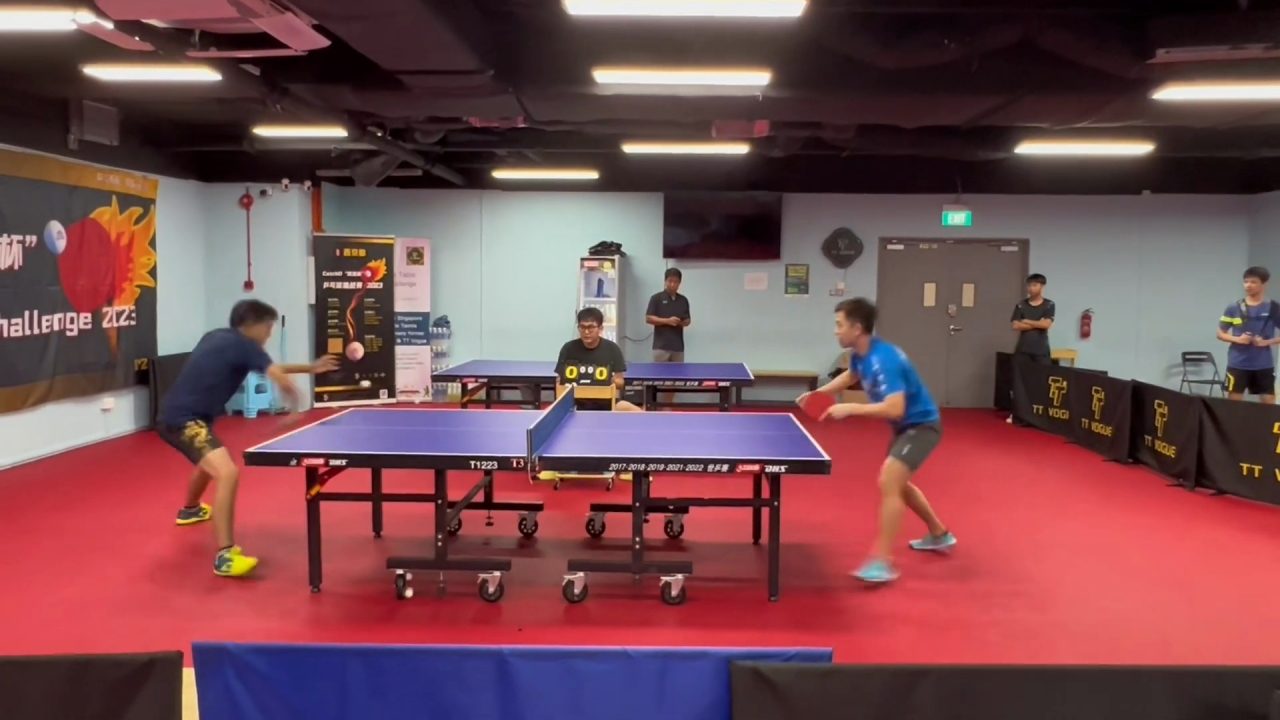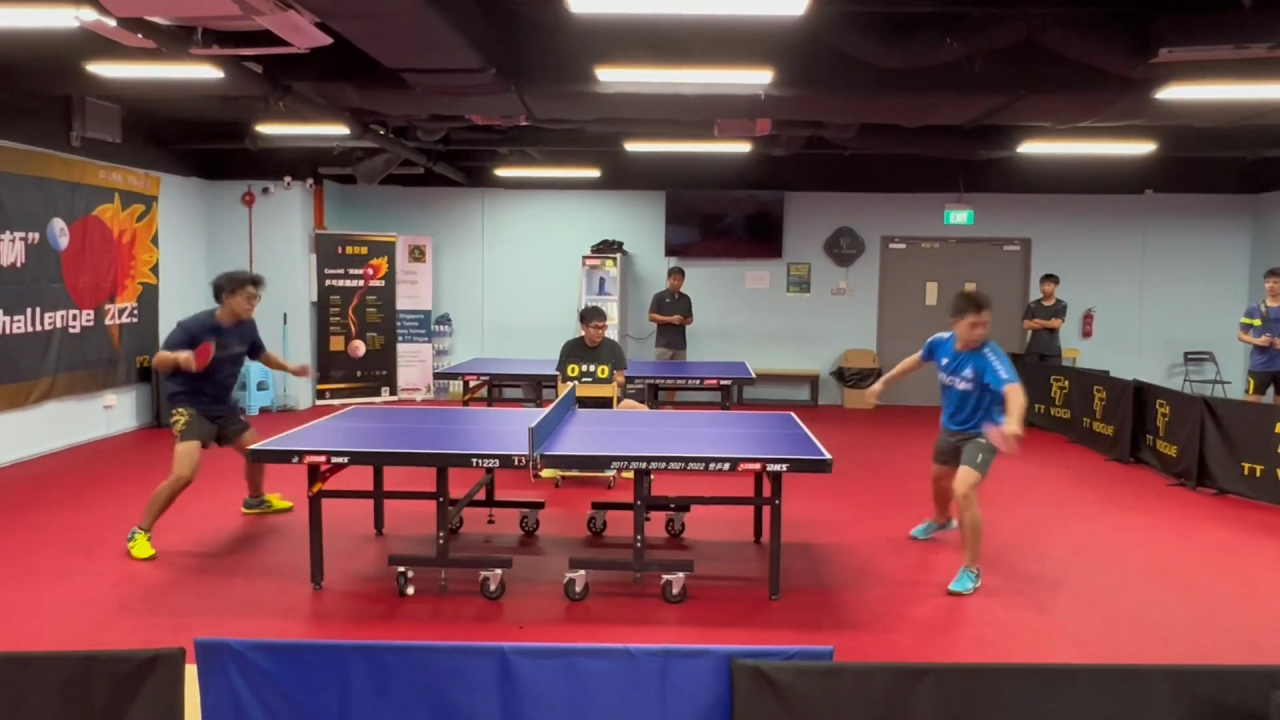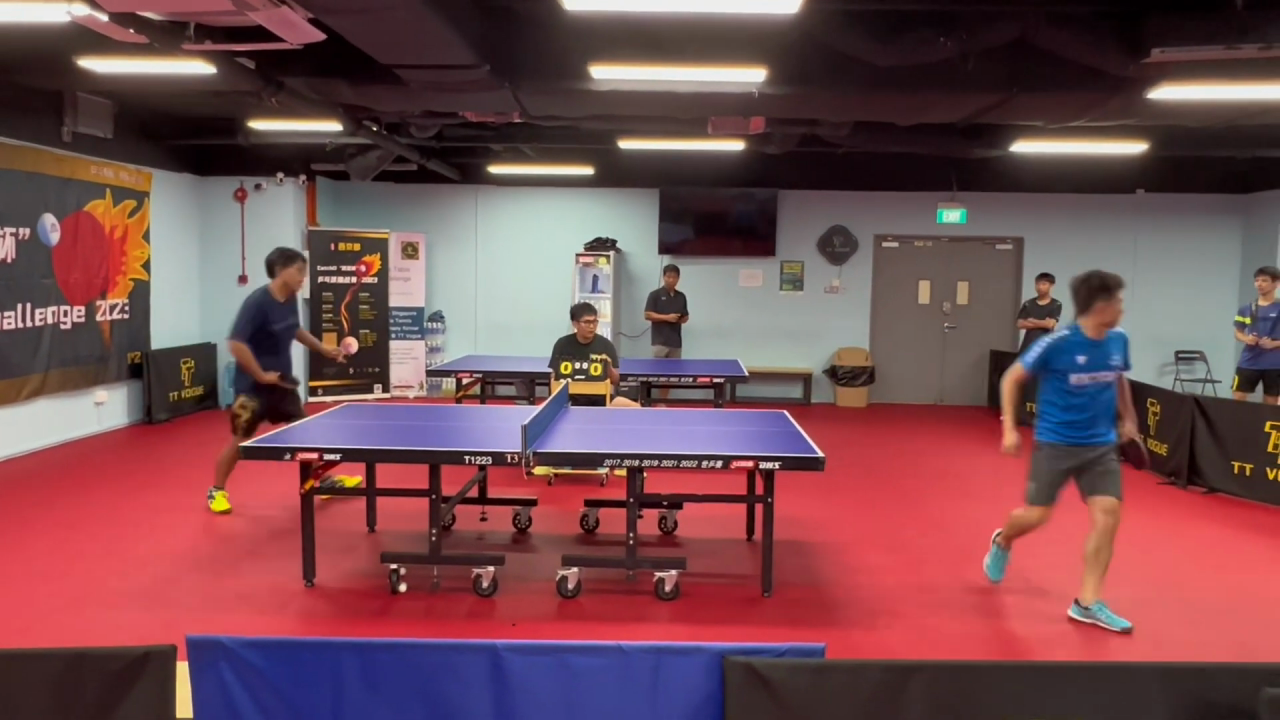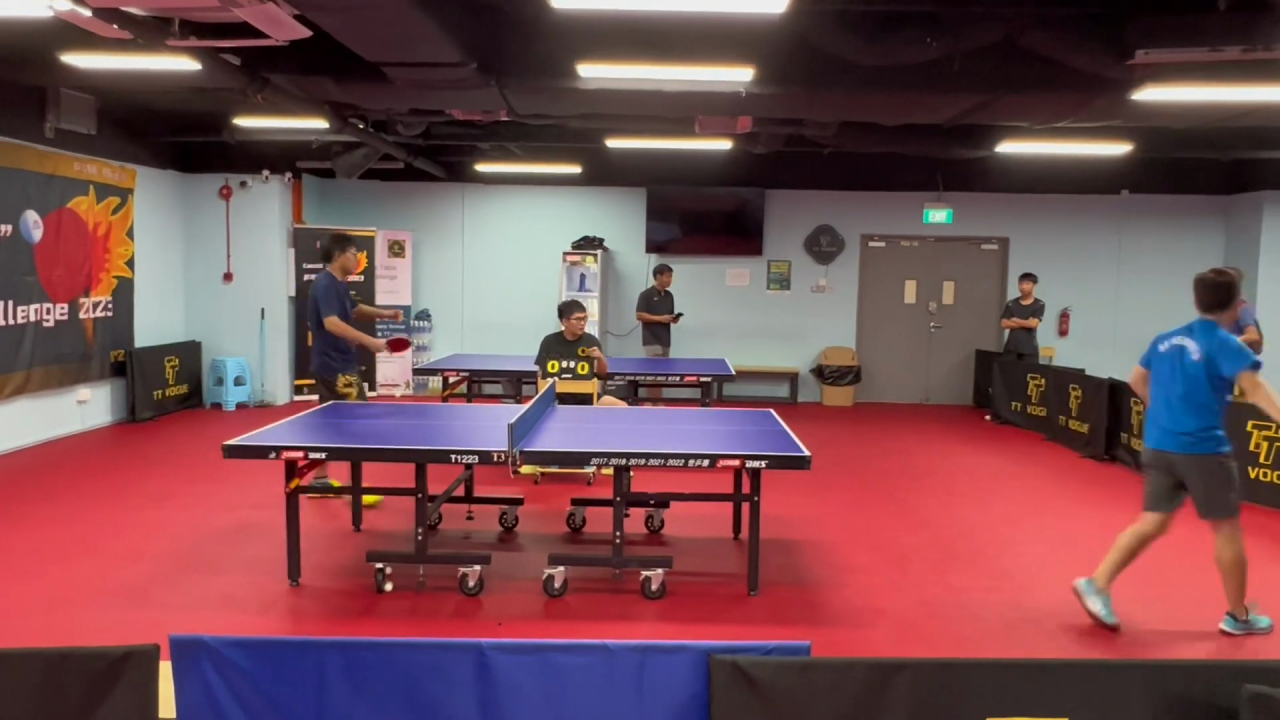
dt=0.5s
person 1, frame 1
left shoulder: (882, 360)
right shoulder: (860, 353)
left elbow: (896, 409)
right elbow: (850, 376)
left wrist: (849, 408)
right wrist: (816, 394)
left hip: (921, 425)
right hip: (905, 427)
left knee: (888, 482)
right knee: (897, 483)
left ankle: (882, 561)
right ankle: (939, 533)
person 1, frame 2
left shoulder: (992, 358)
right shoulder: (940, 342)
left elbow: (1014, 393)
right elbow: (916, 361)
left wrist: (1012, 424)
right wrist: (882, 383)
left hip: (982, 434)
right hip: (951, 428)
left knee: (963, 491)
right knee: (939, 478)
left ankle: (971, 568)
right ankle: (941, 521)
person 1, frame 3
left shoulder: (1119, 342)
right shoulder: (1057, 343)
right elbow: (1011, 379)
left wrist: (1128, 419)
right wrist: (1009, 429)
left hip: (1102, 444)
right hip: (1057, 442)
left knee: (1108, 515)
right knee: (1035, 516)
left ankle: (1088, 602)
right ankle: (1002, 541)
person 1, frame 4
left shoulder: (1165, 339)
right shoulder: (1227, 345)
left elbow: (1139, 381)
right elbow: (1253, 386)
left hip: (1158, 445)
right hip: (1201, 448)
left knee: (1152, 522)
right knee: (1227, 529)
left ankle: (1097, 583)
right ankle: (1238, 615)
person 2, frame 1
left shoulder: (222, 339)
right shoulder: (242, 345)
left elbow: (272, 368)
right elbow: (281, 379)
left wrist: (310, 368)
right wrist: (294, 403)
left hip: (179, 417)
right hip: (183, 421)
left knee: (213, 461)
right knee: (228, 475)
left ankle: (189, 510)
right ankle: (226, 554)
person 2, frame 2
left shoulder: (246, 327)
right shoulder: (193, 327)
left elbow: (260, 355)
right elbow: (159, 361)
left wrist: (289, 368)
right wrist: (179, 357)
left hip: (223, 404)
right hip: (190, 407)
right knee: (183, 475)
left ankle: (256, 500)
right ankle: (140, 532)
person 2, frame 3
left shoulder: (290, 300)
right shoulder: (256, 303)
right elbow: (236, 344)
left wrist: (323, 348)
right wrist: (260, 375)
left hip: (282, 383)
right hip: (254, 386)
right knee: (240, 445)
right ankle: (217, 491)
person 2, frame 4
left shoulder: (337, 284)
right shoulder: (326, 284)
left elbow: (355, 309)
right elbow: (332, 323)
left wrist: (386, 314)
right wrist: (369, 341)
left hip: (337, 364)
right hip: (336, 367)
left ankle: (320, 478)
